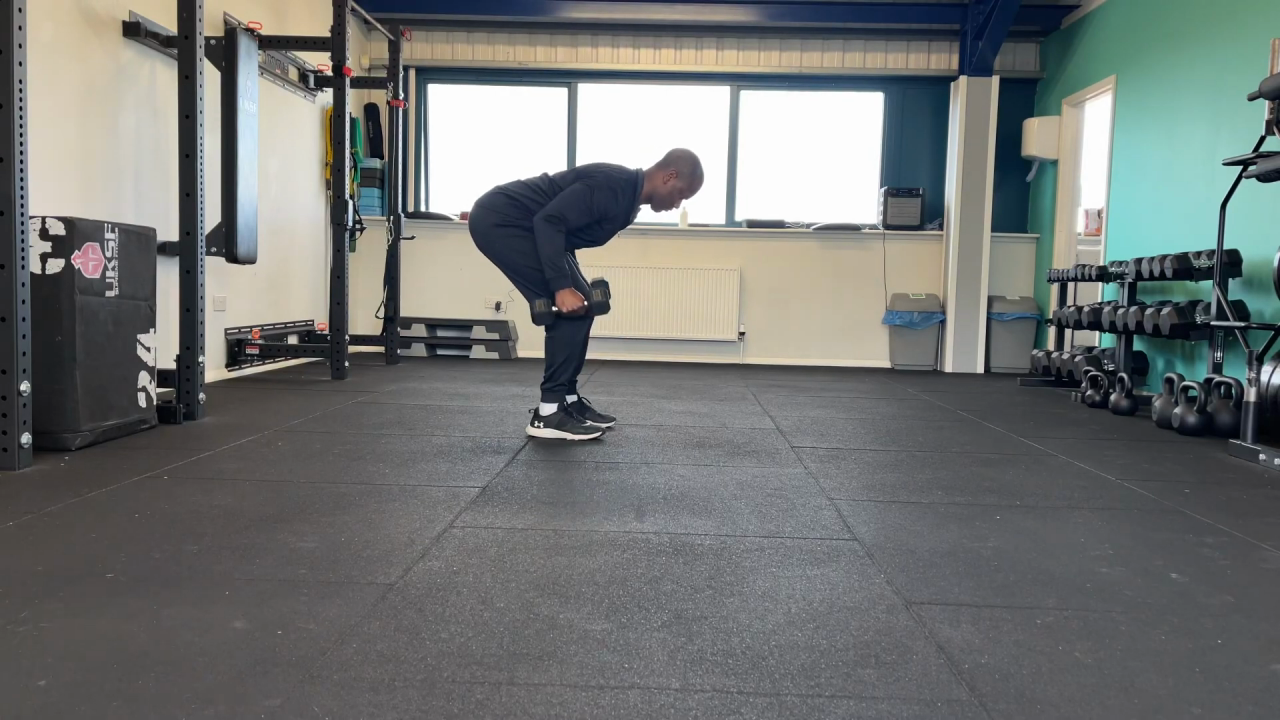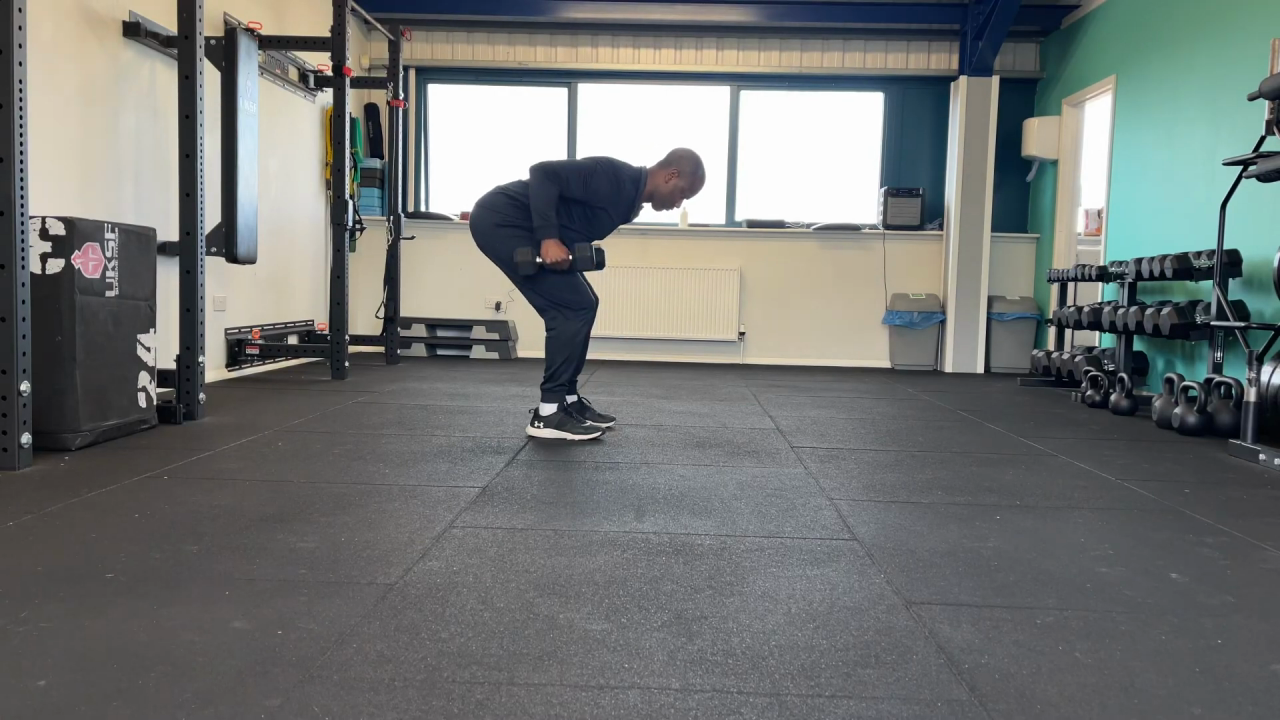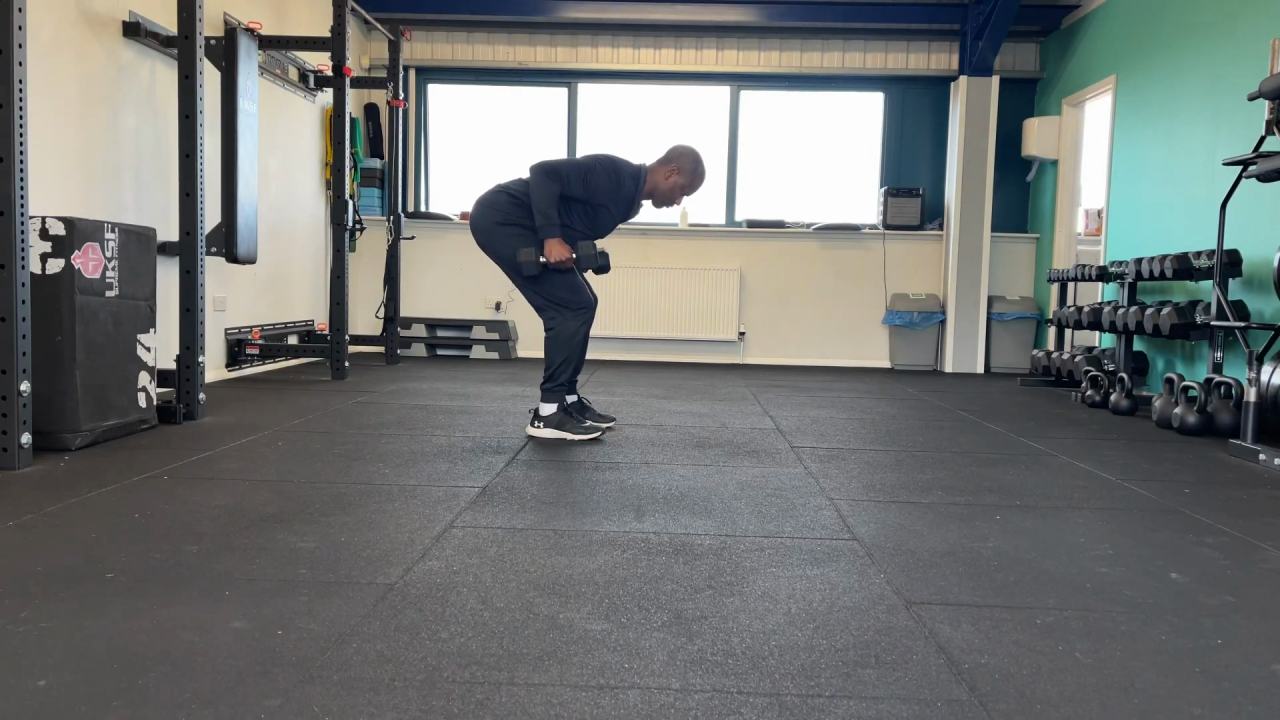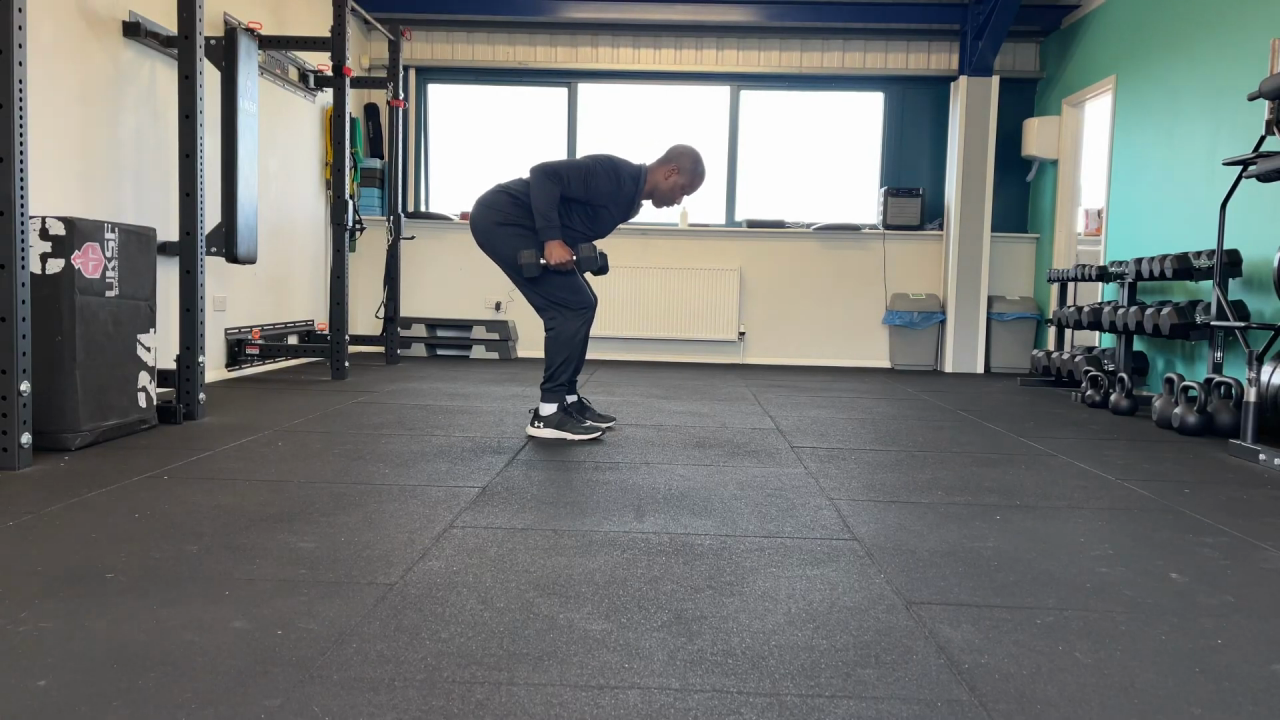
dt=0.3s
person 1, frame 1
left shoulder: (627, 200)
right shoulder: (614, 186)
right elbow: (549, 220)
left wrist: (566, 283)
right wrist: (562, 287)
left hip: (508, 222)
right hip: (499, 220)
left knee: (577, 306)
right knee: (571, 310)
left ankle: (566, 399)
right ankle: (549, 413)
person 1, frame 2
left shoulder: (629, 200)
right shoulder: (615, 178)
right elbow: (544, 172)
right wrist: (548, 238)
left hip: (513, 223)
right hip: (500, 219)
left knee: (581, 304)
right knee: (573, 306)
left ankle: (567, 400)
right ankle: (548, 414)
person 1, frame 3
left shoulder: (629, 198)
right shoulder: (615, 176)
right elbow: (544, 172)
right wrist: (551, 237)
left hip: (513, 222)
right hip: (500, 218)
left knee: (580, 305)
right knee: (572, 307)
left ankle: (566, 400)
right ankle: (549, 413)
person 1, frame 4
left shoulder: (630, 198)
right shoulder: (615, 175)
right elbow: (545, 174)
right wrist: (552, 239)
left hip: (516, 222)
right hip: (500, 217)
left knee: (580, 304)
right knee: (572, 306)
left ankle: (567, 400)
right ankle: (548, 414)
